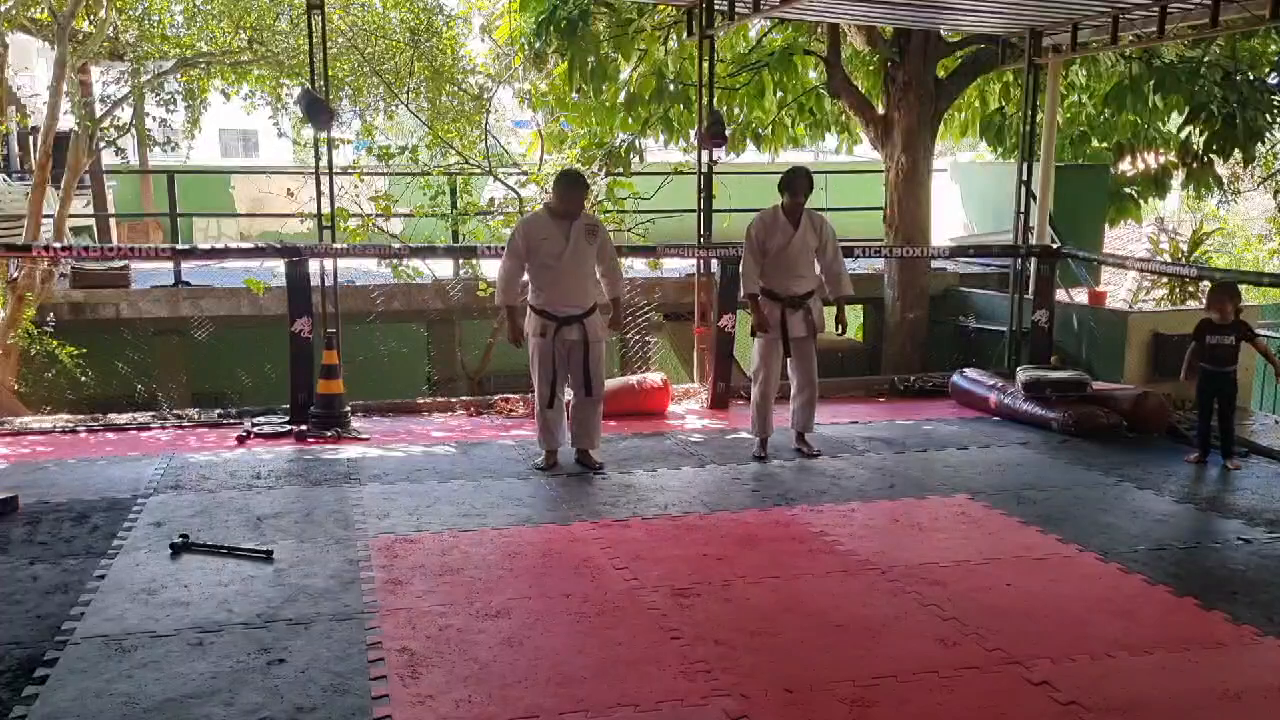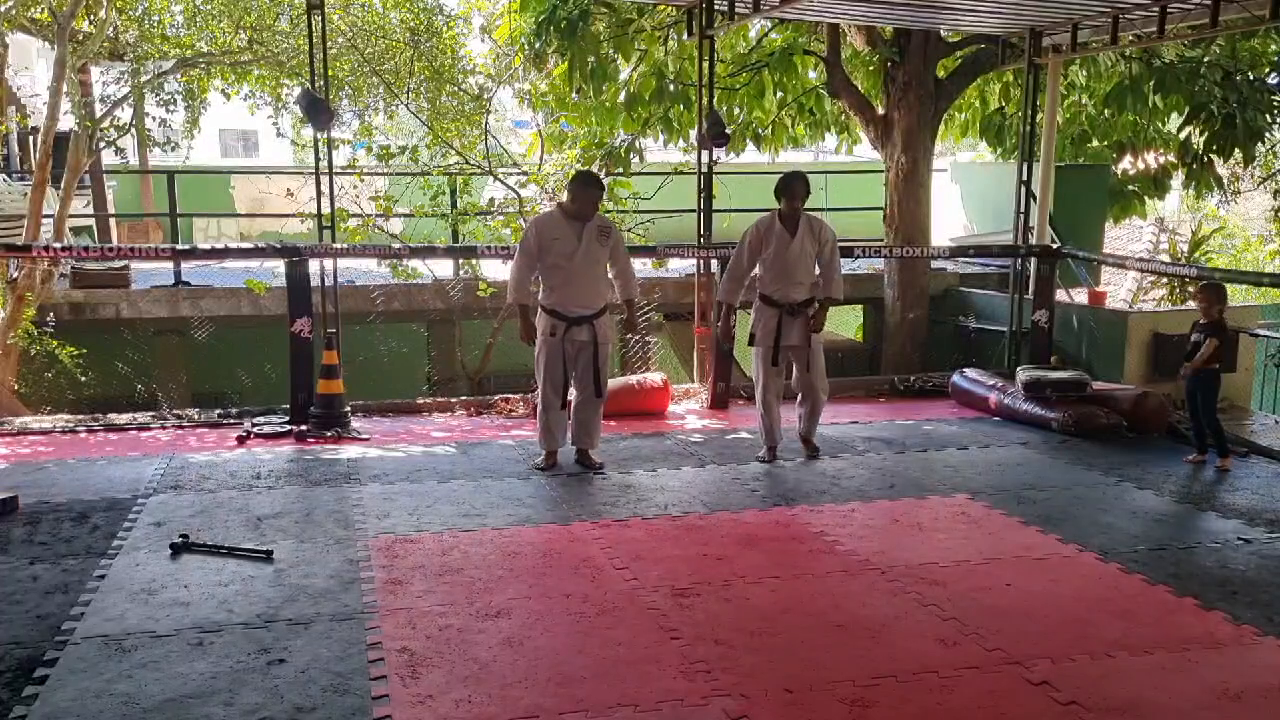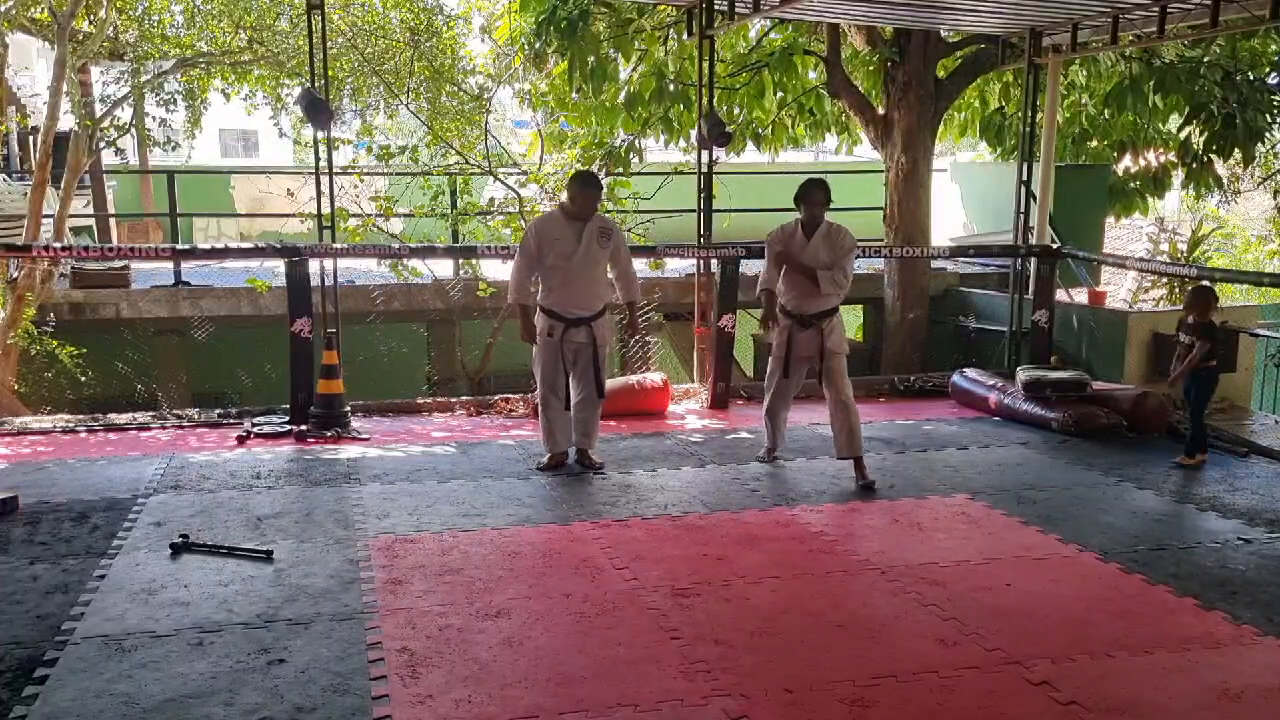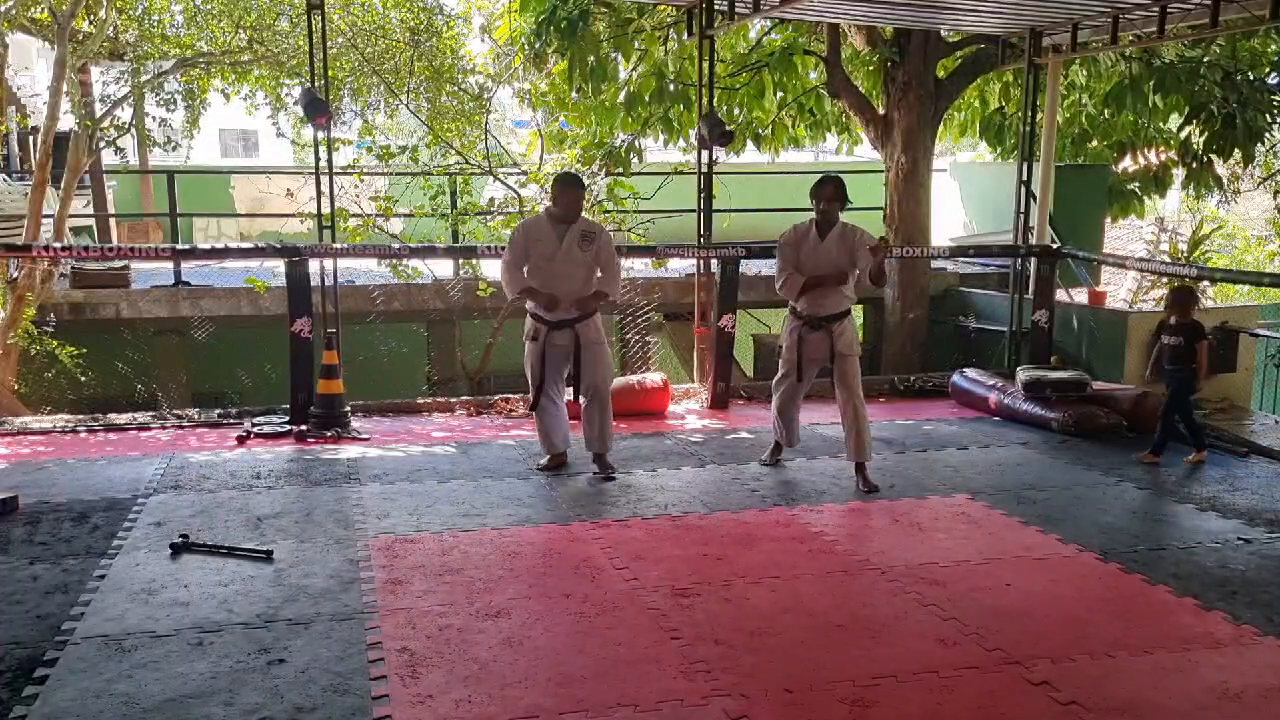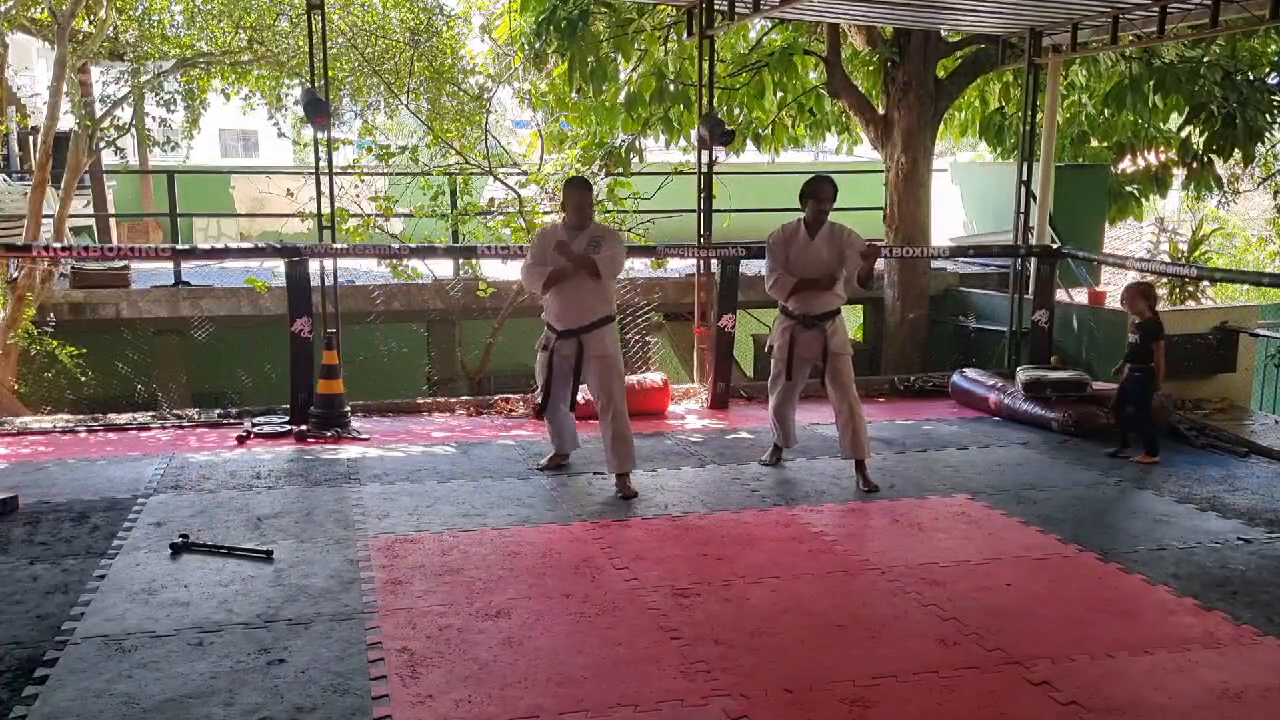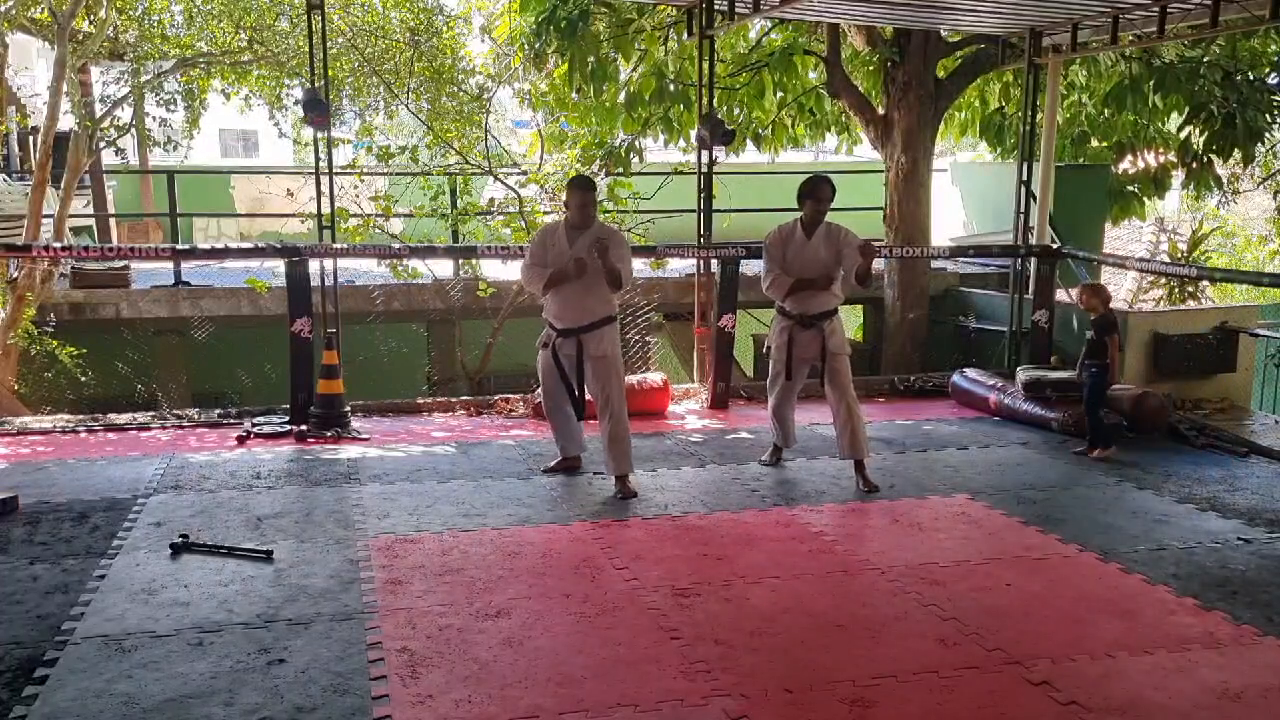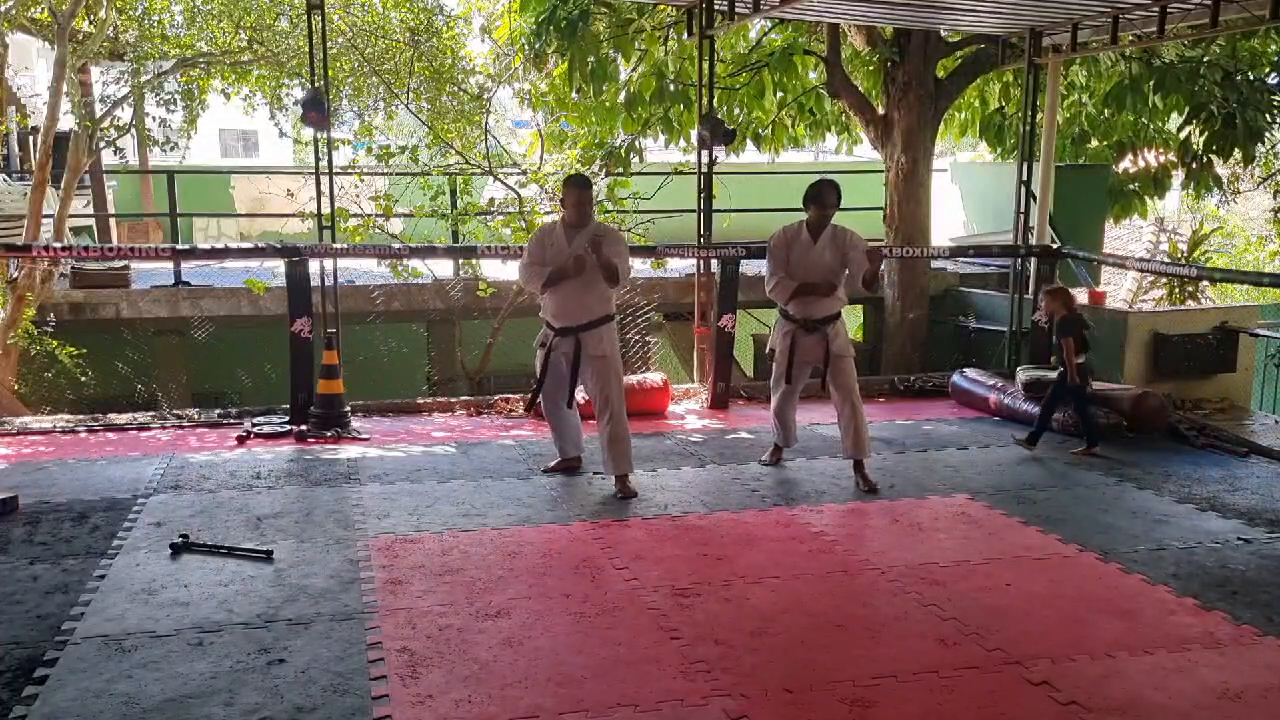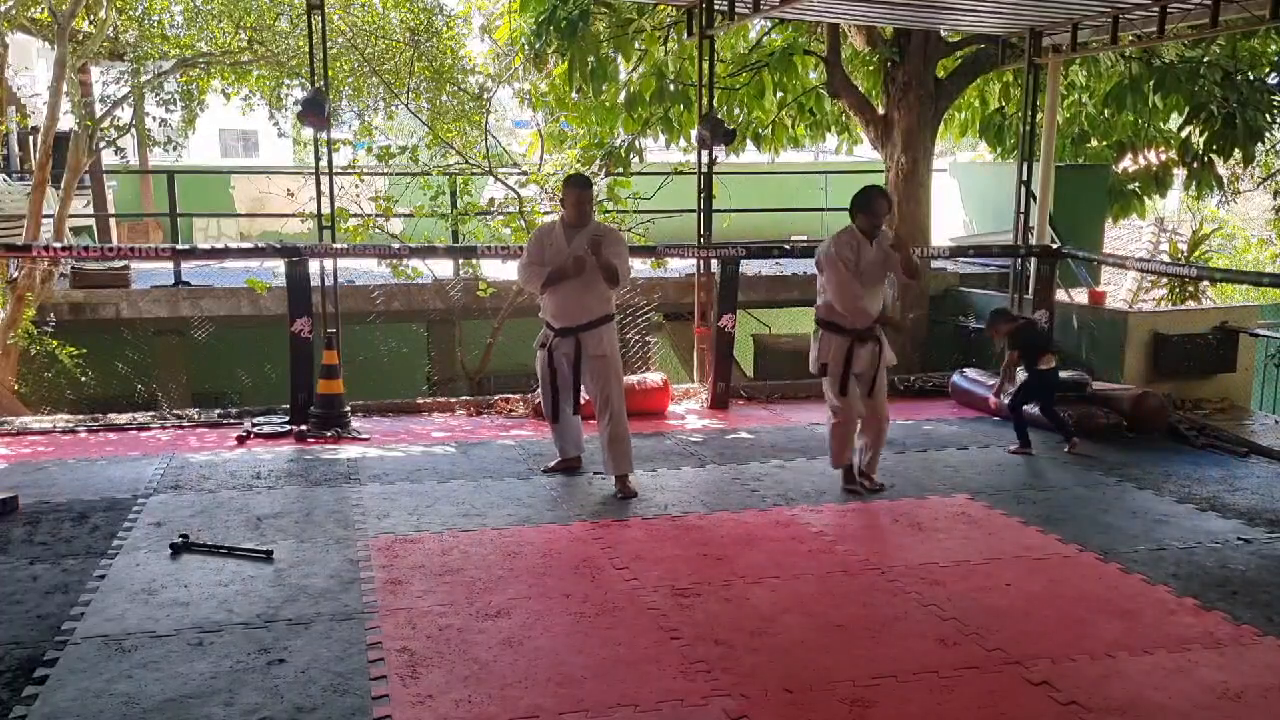
dt=0.4s
person 1, frame 1
left shoulder: (594, 226)
right shoulder: (528, 227)
left elbow: (610, 268)
right elbow: (509, 275)
left wrist: (617, 309)
right wrist: (512, 320)
left hip: (587, 322)
right hip: (546, 323)
left knee: (591, 390)
right knee: (547, 391)
left ankle: (584, 448)
right ankle: (550, 450)
person 1, frame 2
left shoulder: (606, 228)
right shoulder: (541, 226)
left elbow: (623, 271)
right elbow: (521, 274)
left wrist: (631, 311)
right wrist: (525, 319)
left hip: (596, 323)
right hip: (555, 323)
left knee: (593, 391)
right knee: (551, 390)
left ankle: (584, 449)
right ankle: (550, 450)
person 1, frame 3
left shoulder: (608, 229)
right shoulder: (541, 227)
left elbow: (624, 273)
right elbow: (522, 274)
left wrist: (632, 314)
right wrist: (525, 319)
left hip: (594, 325)
right hip: (553, 324)
left knee: (591, 392)
right knee: (551, 391)
left ankle: (584, 448)
right ankle: (557, 451)
person 1, frame 4
left shoulder: (594, 232)
right shoulder: (527, 230)
left elbow: (611, 272)
right elbow: (511, 270)
left wrist: (593, 300)
right wrist: (538, 296)
left hip: (585, 326)
right hip: (543, 327)
left knee: (598, 389)
right knee: (544, 393)
left ankle: (600, 452)
right ankle: (557, 451)
person 1, frame 5
left shoulder: (608, 236)
right shoulder: (544, 237)
left elbow: (608, 267)
right elbow: (530, 277)
left wrist: (572, 257)
right wrist: (567, 271)
left hip: (598, 334)
right hip: (556, 335)
left knee: (612, 402)
right knee: (552, 398)
left ankle: (623, 474)
right ankle: (561, 450)
person 1, frame 6
left shoulder: (611, 237)
right shoulder: (546, 235)
left elbow: (621, 282)
right elbow: (530, 276)
left wrist: (606, 263)
right wrist: (566, 273)
left hip: (599, 335)
right hip: (557, 334)
left knee: (611, 404)
right knee: (555, 400)
left ankle: (621, 475)
right ankle: (571, 455)
person 1, frame 7
left shoulder: (609, 235)
right shoulder: (544, 235)
left elbow: (618, 277)
right elbow: (528, 276)
left wrist: (601, 257)
right wrist: (565, 270)
left hip: (596, 334)
right hip: (555, 334)
left knee: (610, 402)
right knee: (555, 400)
left ankle: (621, 475)
right ankle: (570, 455)
person 1, frame 8
left shoulder: (609, 235)
right shoulder: (543, 235)
left elbow: (618, 278)
right elbow: (527, 276)
left wrist: (600, 258)
right wrist: (565, 270)
left hip: (596, 334)
right hip: (555, 334)
left knee: (610, 403)
right knee: (556, 401)
left ankle: (621, 475)
right ankle: (570, 455)
person 2, frame 1
left shoulder: (818, 224)
right shoulder: (762, 223)
left elbow: (833, 267)
right elbow: (749, 269)
left wrist: (840, 309)
right wrist: (756, 310)
left hip: (805, 308)
right hip: (771, 307)
left knee: (806, 378)
right knee: (765, 377)
left ankle: (800, 436)
right ankle: (762, 437)
person 2, frame 2
left shoulder: (819, 229)
right shoulder: (760, 230)
left elbow: (831, 274)
right elbow: (736, 273)
left wrist: (822, 311)
right wrist: (726, 318)
left hip: (806, 315)
right hip: (770, 315)
left knee: (815, 386)
right knee: (767, 387)
left ankle: (806, 435)
right ankle: (770, 443)
person 2, frame 3
left shoulder: (841, 237)
right shoulder: (780, 236)
left elbow: (839, 283)
right elbow: (769, 275)
left wrist: (796, 266)
right wrist: (767, 306)
left hip: (827, 327)
right hip: (788, 325)
left knee: (841, 396)
right knee: (776, 395)
left ankle: (859, 467)
right ankle: (772, 444)
person 2, frame 4
left shoulder: (856, 237)
right shoulder: (793, 236)
left elbow: (875, 280)
right elbow: (784, 283)
left wrist: (879, 260)
right wrist: (824, 280)
left hip: (839, 328)
right hip: (801, 327)
left knee: (852, 398)
right knee: (785, 394)
left ankle: (861, 470)
right ankle: (780, 442)
person 2, frame 5
left shoulder: (844, 236)
right shoulder: (782, 237)
left elbow: (862, 281)
right elbow: (775, 283)
left wrist: (869, 264)
right wrist: (815, 283)
left hip: (829, 327)
right hip: (791, 326)
left knee: (846, 396)
right knee: (781, 394)
left ankle: (861, 468)
right ankle: (779, 444)
person 2, frame 6
left shoulder: (840, 236)
right shoulder: (778, 237)
left elbow: (859, 278)
right elbow: (771, 284)
left wrist: (866, 261)
right wrist: (811, 283)
left hip: (827, 327)
right hip: (789, 327)
left knee: (844, 396)
right knee: (780, 394)
left ankle: (860, 468)
right ankle: (779, 445)
person 2, frame 7
left shoulder: (846, 239)
right shoulder: (784, 238)
left elbow: (866, 281)
right elbow: (775, 286)
left wrist: (874, 266)
right wrist: (814, 288)
left hip: (830, 330)
right hip: (792, 329)
left knee: (848, 396)
right knee: (783, 394)
left ankle: (859, 468)
right ankle: (780, 444)
person 2, frame 8
left shoulder: (884, 241)
right shoulder: (836, 247)
left elbow: (910, 274)
right elbow: (847, 299)
left wrist: (904, 254)
right wrist: (886, 319)
left hip: (870, 340)
right hip: (836, 339)
left knee: (877, 413)
right knee: (845, 410)
left ankle: (865, 470)
right ankle: (847, 472)
